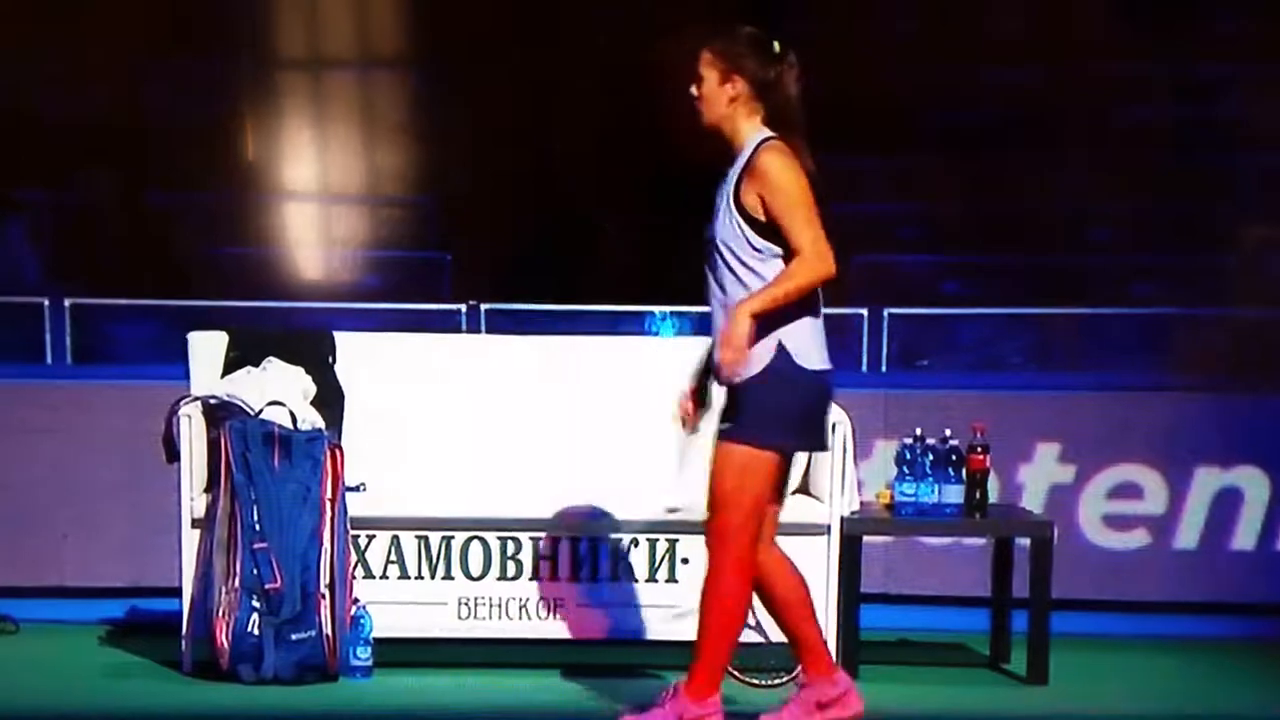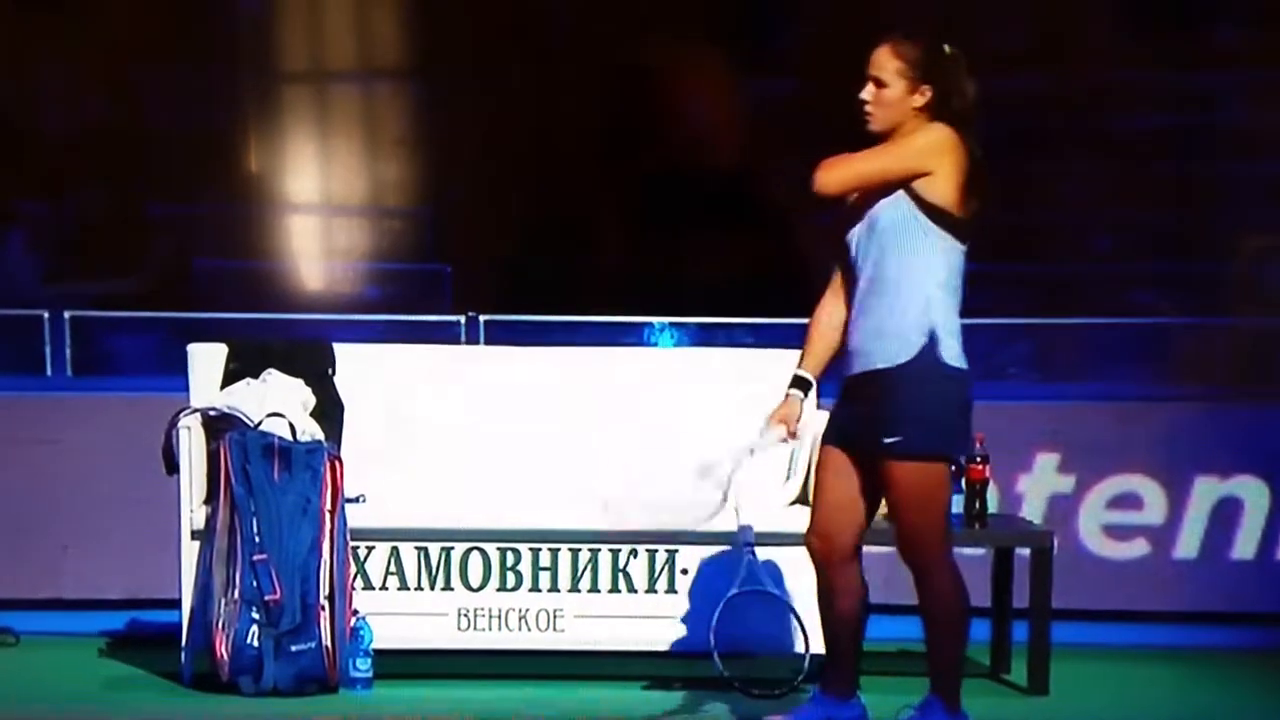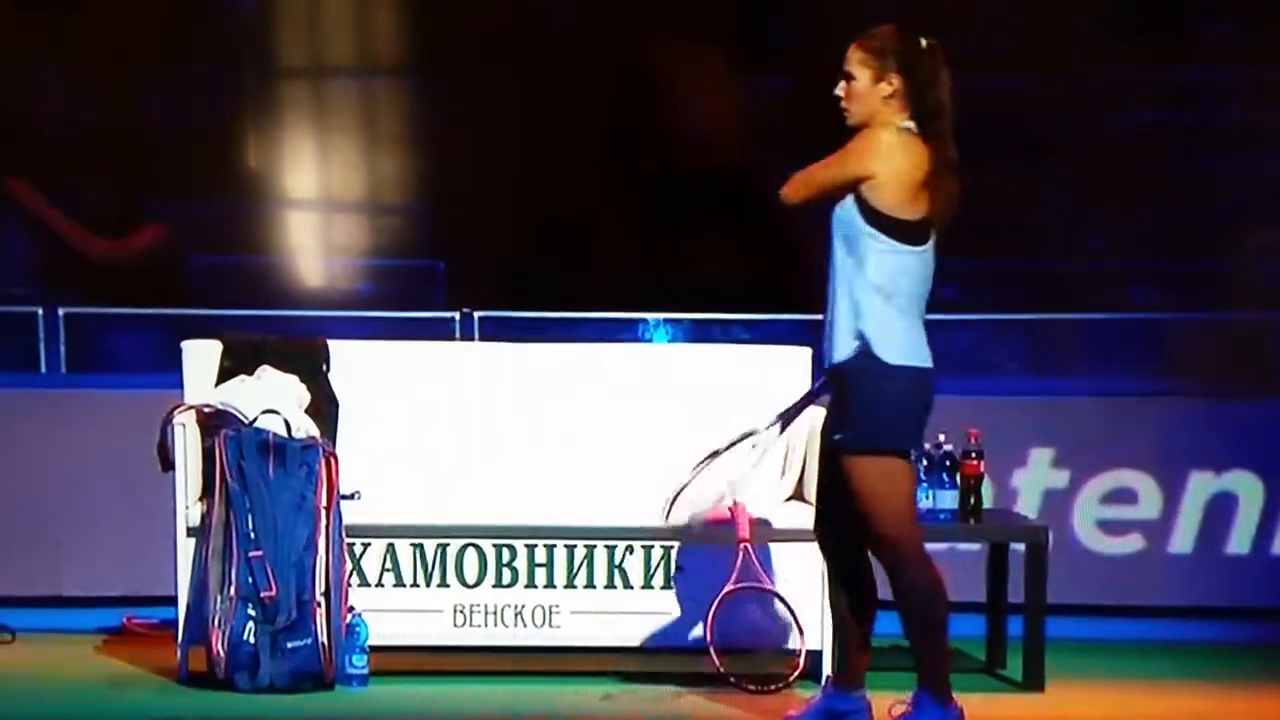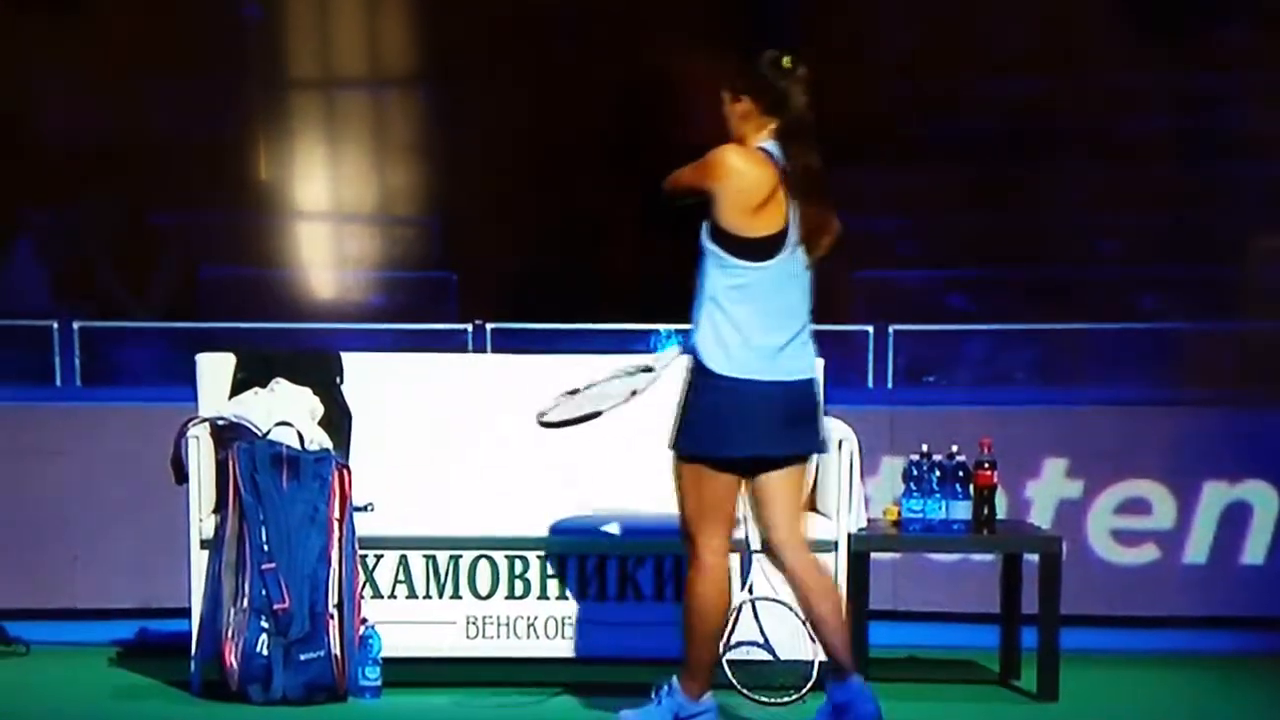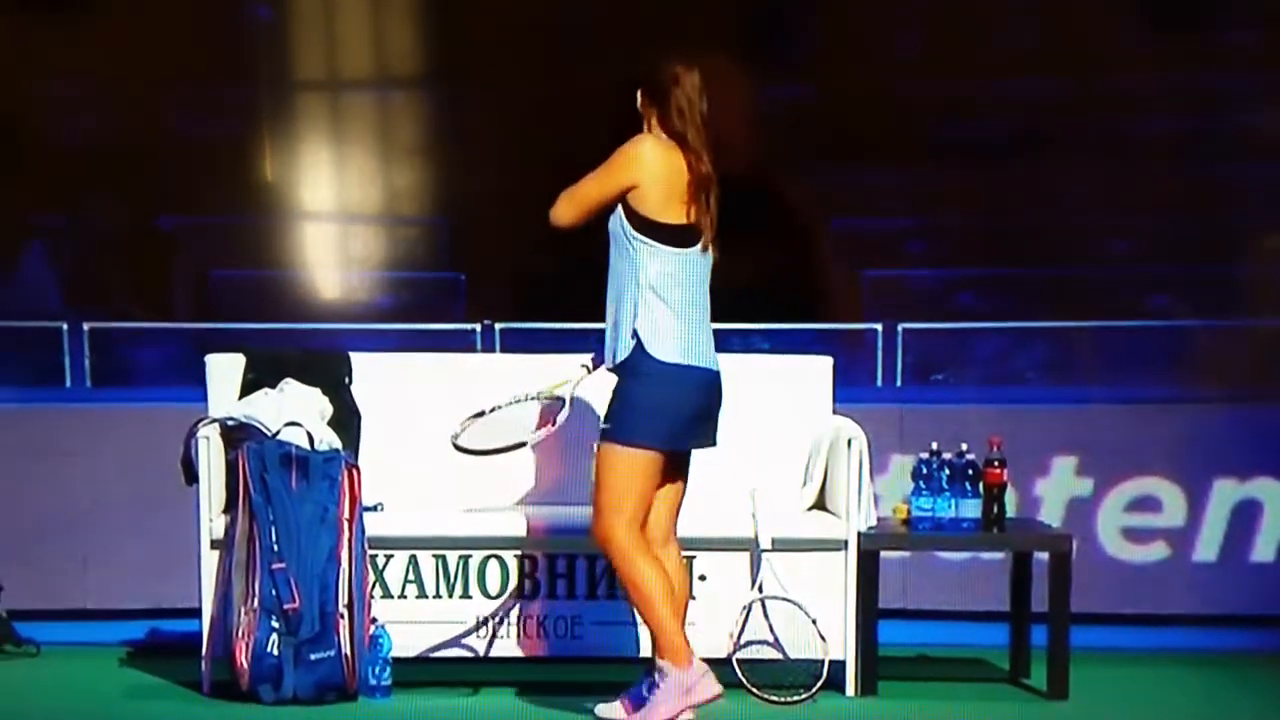
dt=1s
person 1, frame 1
left shoulder: (771, 161)
right shoulder: (742, 169)
left elbow: (817, 261)
left wrist: (746, 313)
right wrist: (707, 374)
left hip: (779, 374)
right hip: (757, 375)
left knee: (729, 537)
right knee: (753, 541)
person 1, frame 2
left shoulder: (940, 146)
right shoulder: (881, 186)
left elbow: (827, 179)
right elbow: (841, 293)
left wrist: (850, 165)
right wrist: (800, 382)
left hip: (919, 379)
right hip: (866, 382)
left knee: (925, 555)
right knee: (830, 546)
person 1, frame 3
left shoulder: (887, 147)
right shoulder: (895, 156)
left elbow: (792, 192)
left wrist: (828, 168)
left hip: (880, 373)
right hip: (867, 371)
left knee: (896, 545)
right knee: (838, 536)
person 1, frame 4
left shoulder: (732, 164)
right shoulder: (802, 174)
left elbow: (674, 183)
right elbow: (828, 232)
left hip: (730, 384)
right hip: (790, 386)
left knee: (707, 546)
right knee: (790, 545)
person 1, frame 5
left shoulder: (646, 153)
right shoulder: (695, 174)
left elbow: (563, 214)
left wrist: (611, 190)
left hip: (658, 371)
right hip: (689, 372)
left knee: (615, 530)
right knee: (653, 536)
